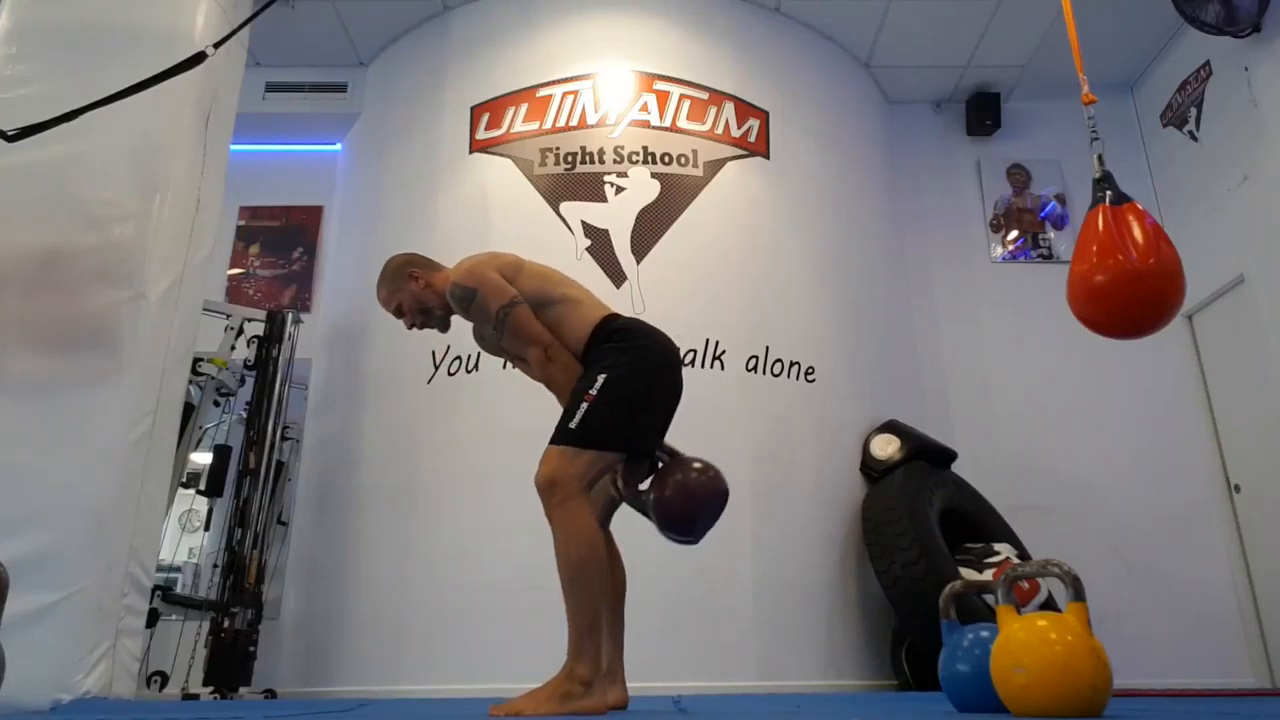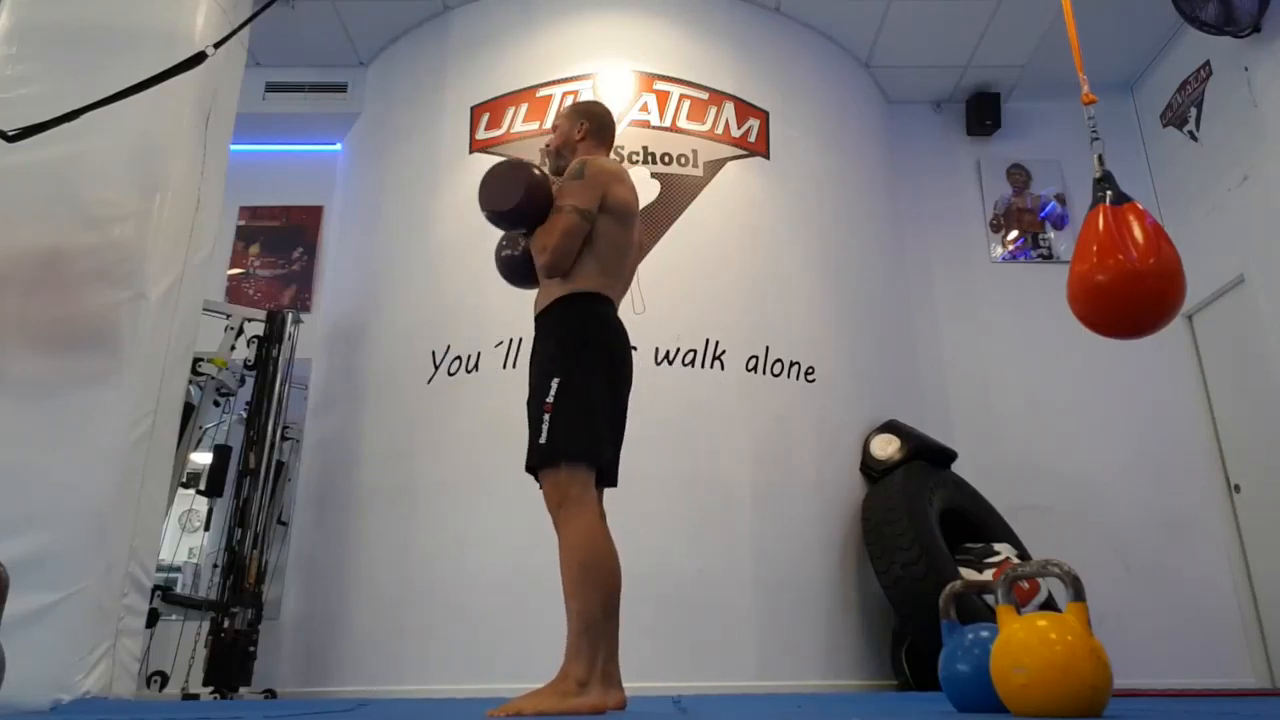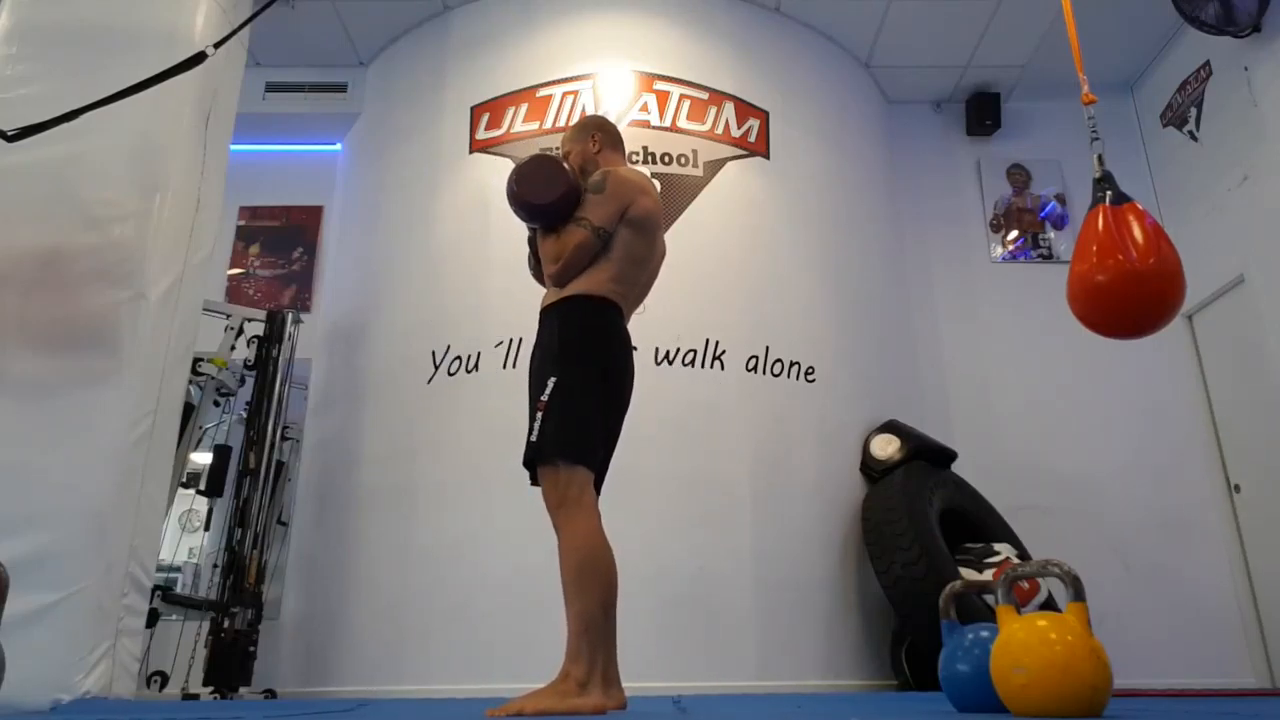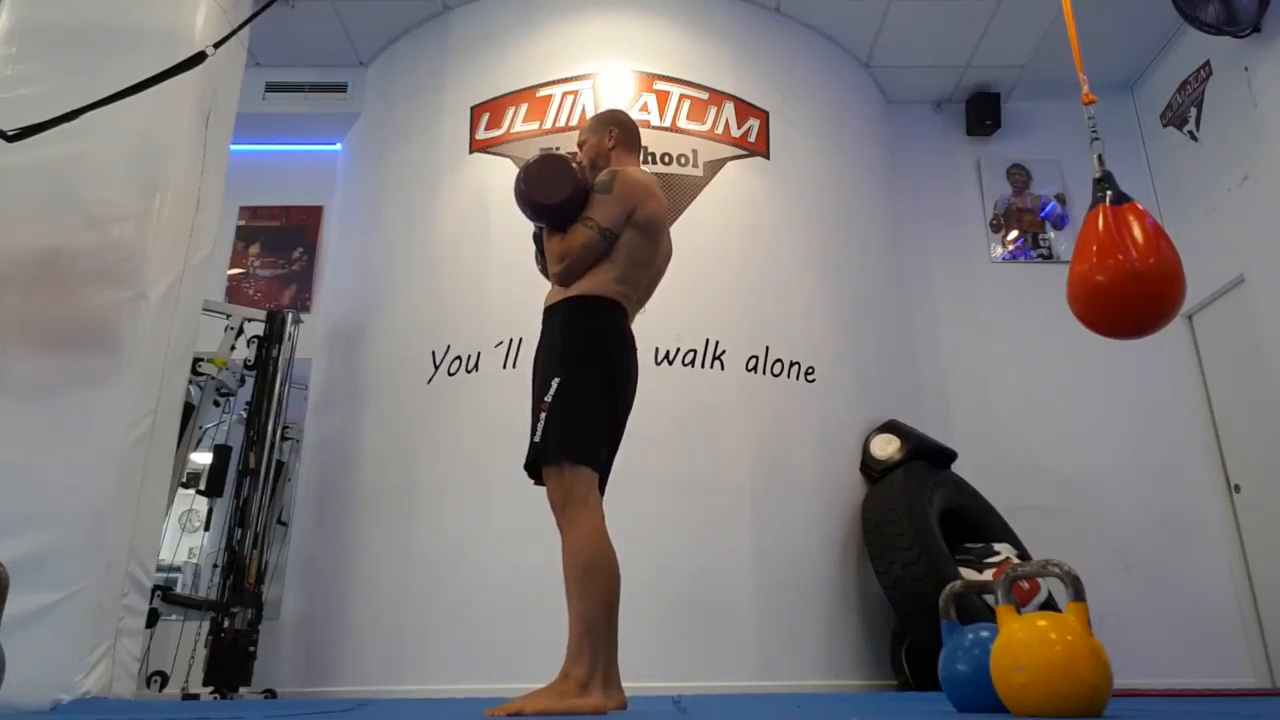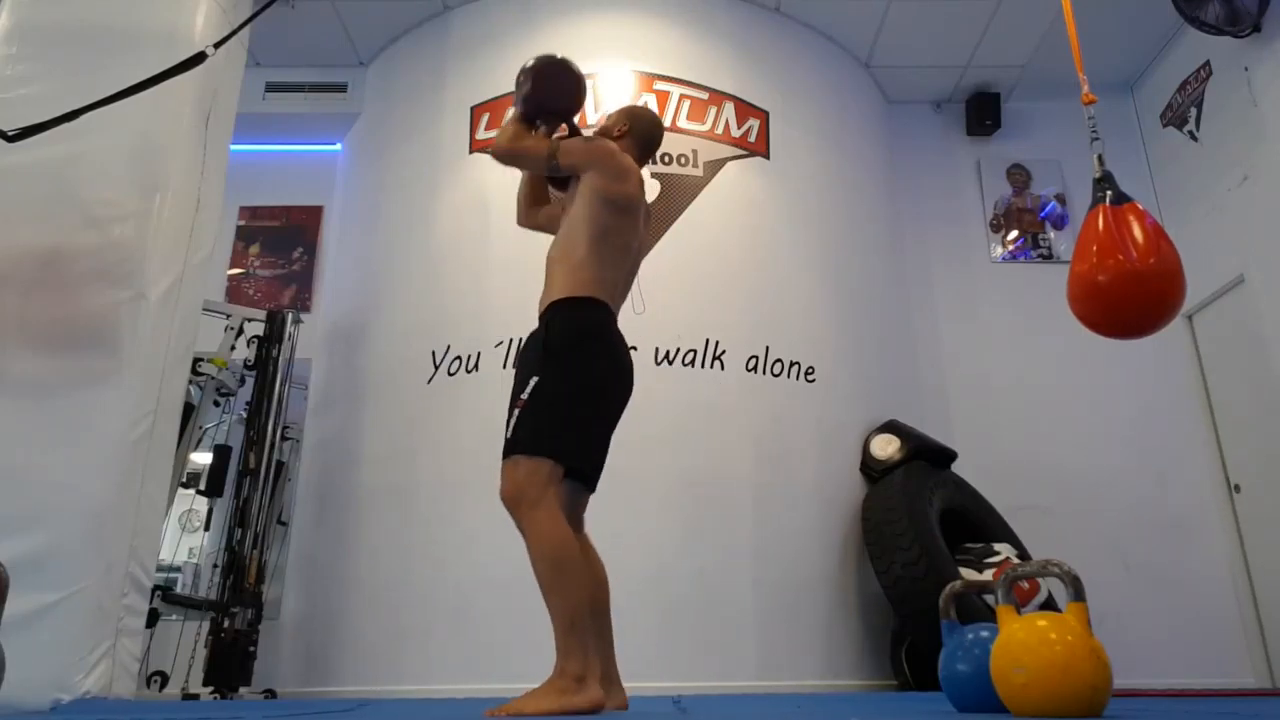
dt=1s
person 1, frame 1
left shoulder: (467, 280)
right shoulder: (485, 329)
left elbow: (545, 353)
left wrist: (617, 449)
right wrist: (626, 446)
left hip: (632, 355)
right hip: (645, 362)
left knee: (560, 481)
right knee: (585, 513)
left ankle: (583, 679)
right ankle: (607, 679)
person 1, frame 2
left shoulder: (591, 169)
right shoulder: (611, 194)
left elbow: (550, 258)
right wrist: (539, 218)
left hip: (574, 335)
right hip: (593, 338)
left knee: (570, 498)
right knee: (580, 506)
person 1, frame 3
left shoulder: (614, 181)
right shoulder: (645, 215)
left elbow: (558, 266)
right wrist: (557, 220)
left hip: (577, 334)
right hip: (600, 340)
left knee: (567, 499)
right knee: (576, 505)
person 1, frame 4
left shoulder: (621, 183)
right shoulder: (652, 218)
left elbow: (563, 266)
left wrist: (553, 219)
right wrist: (564, 222)
left hip: (580, 335)
right hip: (605, 343)
left knee: (573, 501)
right knee: (578, 506)
person 1, frame 5
left shoulder: (609, 161)
right shoulder: (581, 206)
left elbow: (517, 149)
right elbow: (527, 214)
left wrist: (530, 119)
right wrist: (537, 159)
left hip: (573, 345)
right hip: (592, 355)
left knee: (527, 495)
right knee: (561, 519)
